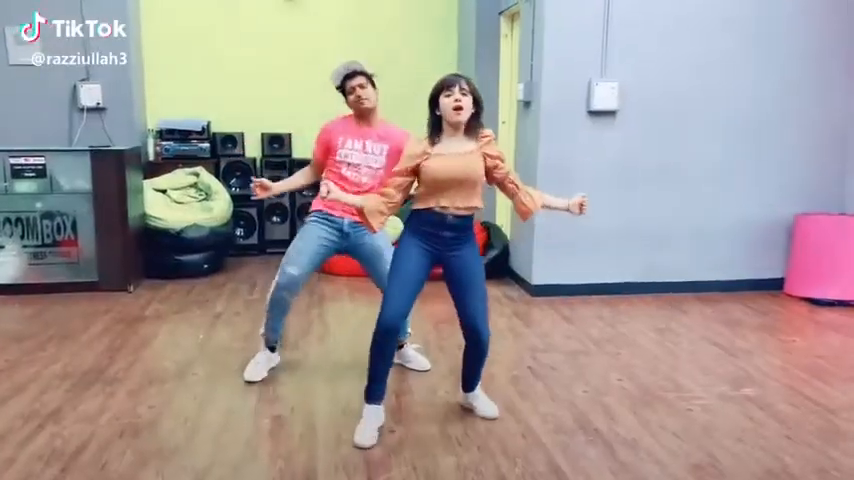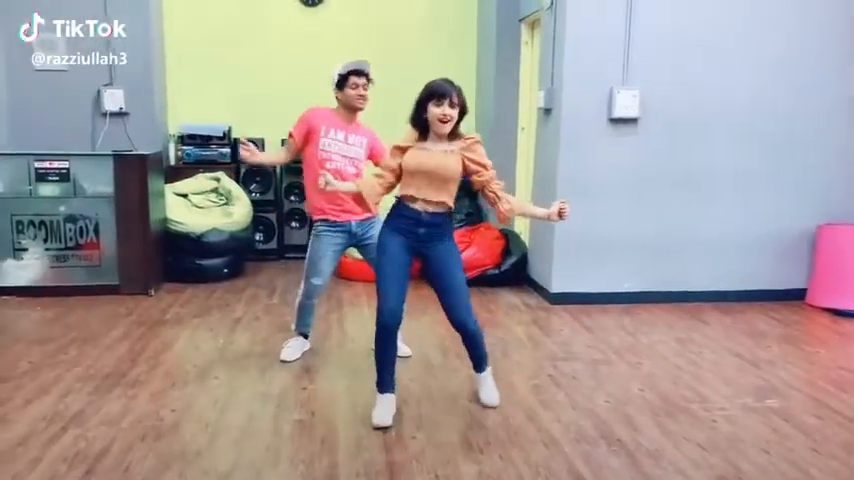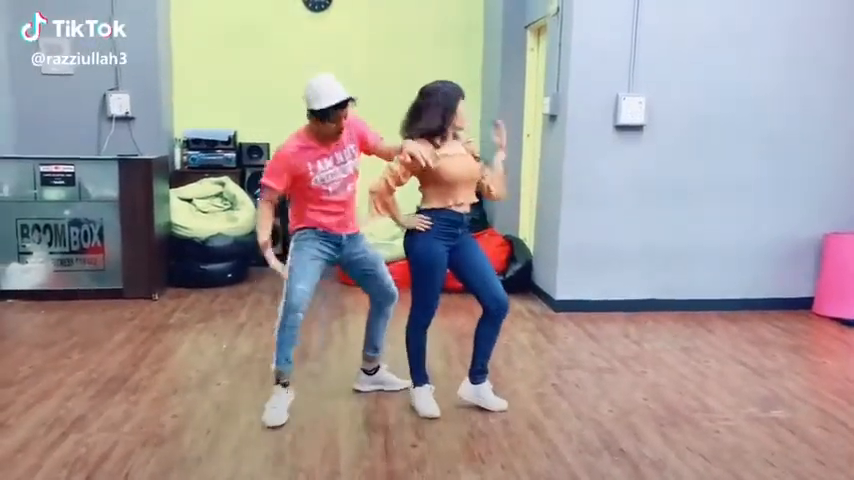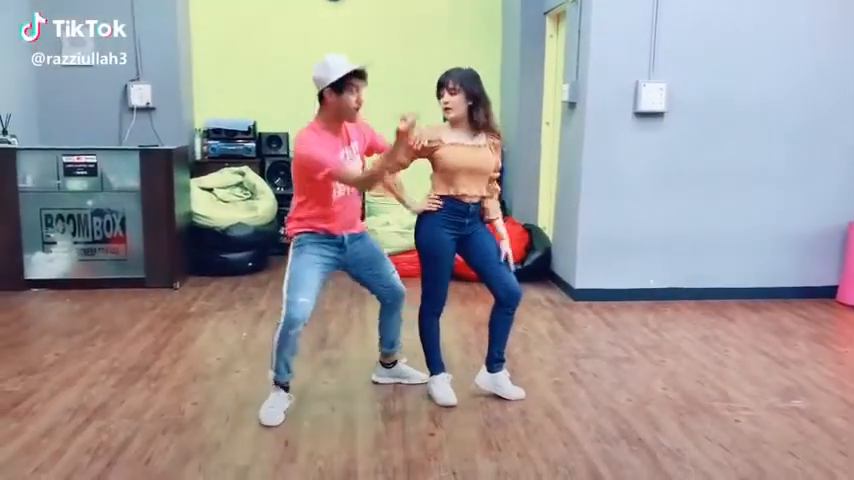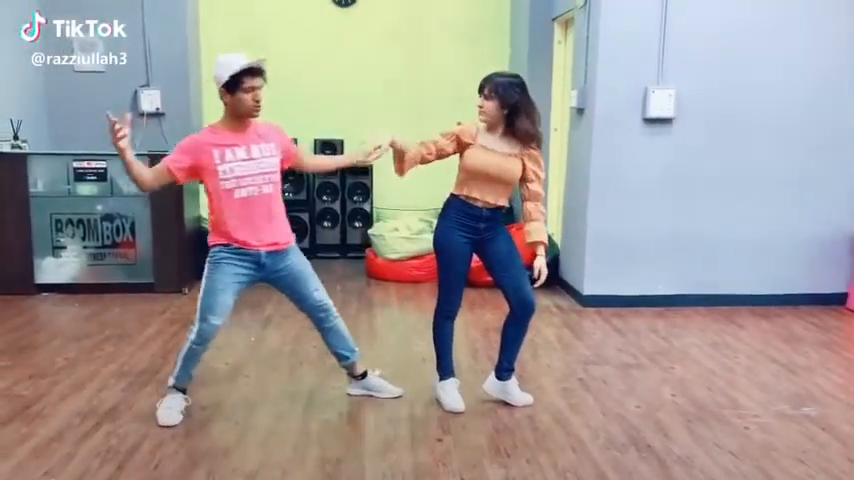
dt=1s
person 1, frame 1
left shoulder: (484, 144)
right shoulder: (420, 148)
left elbow: (514, 188)
right elbow: (391, 195)
left wrist: (564, 204)
right wrist: (342, 195)
left hip: (462, 240)
right hip: (419, 235)
left knee: (477, 331)
right knee: (389, 322)
left ankle: (471, 392)
right ankle: (373, 408)
person 1, frame 2
left shoulder: (467, 147)
right shoulder: (409, 142)
left elbow: (494, 192)
right elbow: (382, 181)
left wrist: (545, 213)
right wrist: (338, 185)
left hip: (439, 234)
right hip: (398, 228)
left knee: (463, 319)
right knee: (388, 317)
left ankle: (482, 374)
right ankle: (386, 395)
person 1, frame 3
left shoulder: (465, 148)
right shoulder: (420, 149)
left elbow: (490, 189)
right elbow: (381, 188)
left wrist: (500, 152)
right wrist: (403, 222)
left hip: (462, 231)
right hip: (431, 233)
left knee: (497, 303)
right knee: (423, 314)
left ankle: (476, 383)
right ankle: (420, 388)
person 1, frame 4
left shoulder: (490, 140)
right shoulder: (430, 137)
left elbow: (491, 192)
right elbow: (386, 168)
left wrist: (503, 235)
right wrist: (410, 204)
left hip: (475, 222)
right hip: (439, 221)
left knee: (510, 292)
right knee: (434, 302)
left ankle: (493, 372)
right ankle: (437, 376)
person 1, frame 5
left shoulder: (527, 150)
right shoulder: (467, 134)
left elbow: (534, 199)
right elbow: (427, 150)
left wrist: (540, 251)
right wrist: (401, 148)
left hip: (494, 227)
right hip: (457, 221)
left knee: (524, 303)
right knee: (449, 305)
left ankle: (502, 379)
right ankle: (447, 381)
person 2, frame 1
left shoulder: (398, 138)
right shoulder: (333, 130)
right elbow: (313, 172)
right wrist: (276, 187)
left hip: (366, 227)
right hip: (324, 220)
right knee: (287, 280)
left ankle: (400, 347)
right ankle: (269, 349)
person 2, frame 2
left shoulder: (367, 135)
right shoulder: (314, 118)
right elbow: (287, 153)
right wrist: (258, 157)
left hip: (367, 220)
right hip: (330, 223)
right knee: (313, 286)
right ankle: (301, 336)
person 2, frame 3
left shoulder: (354, 129)
right shoulder: (291, 153)
left elbow: (388, 151)
right elbow: (267, 200)
left wrist: (407, 146)
right wrist: (264, 237)
left hip: (350, 234)
right hip: (312, 236)
left knee: (386, 294)
right knee: (295, 303)
left ankle: (370, 371)
right ankle: (282, 387)
person 2, frame 4
left shoulder: (356, 128)
right shoulder: (309, 144)
left elbow: (389, 152)
right elbow: (362, 181)
right wrist: (398, 146)
left hip: (353, 236)
right hip: (313, 239)
left knee: (394, 293)
right knee: (295, 316)
left ankle: (388, 365)
right ankle: (280, 390)
person 2, frame 5
left shoulder: (272, 135)
right shoulder: (200, 145)
left elbow: (308, 163)
right elbow: (148, 182)
left wrist: (356, 159)
right wrist: (125, 151)
left hip: (281, 251)
right hip: (231, 255)
left knee: (323, 310)
right knee: (207, 329)
left ankle: (358, 376)
right ankle: (177, 391)
